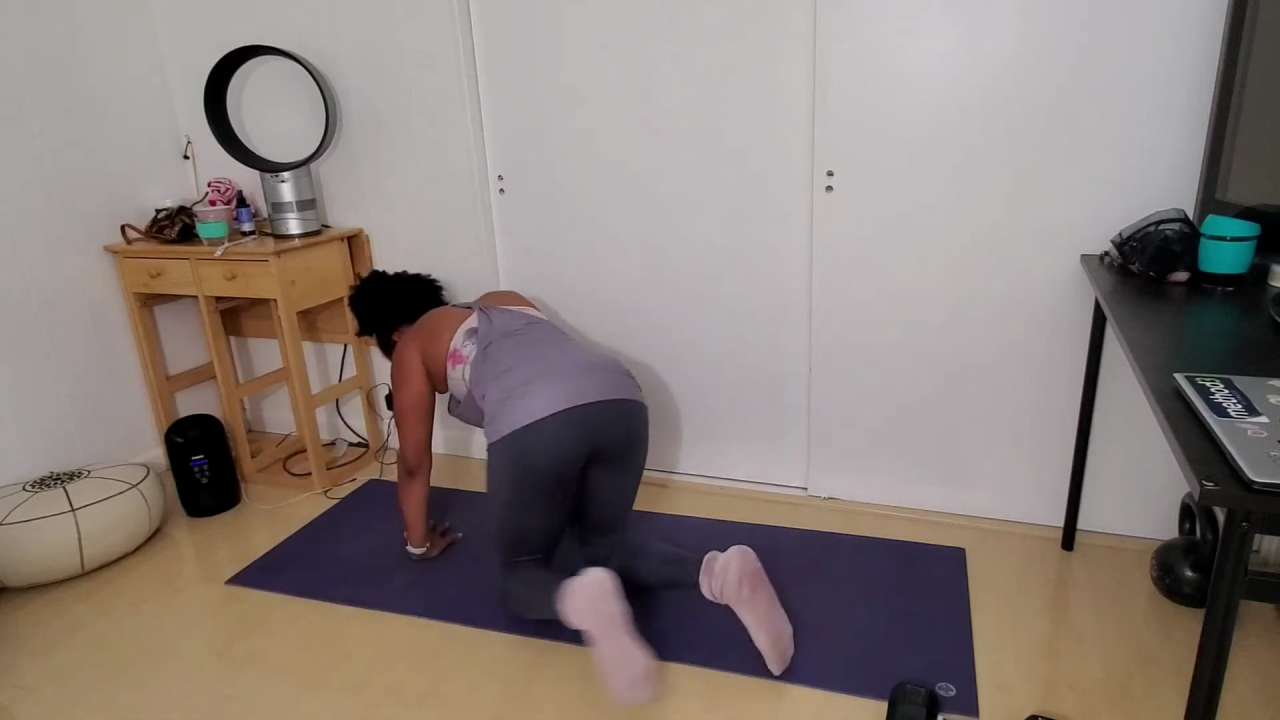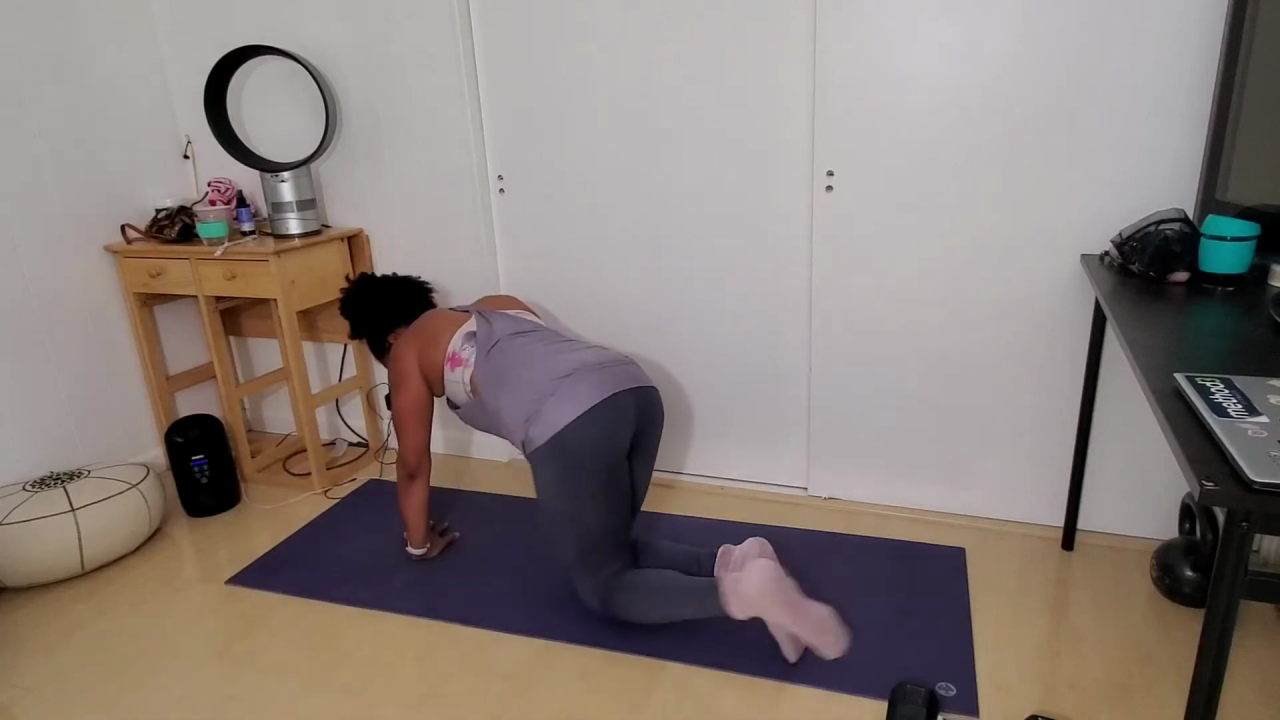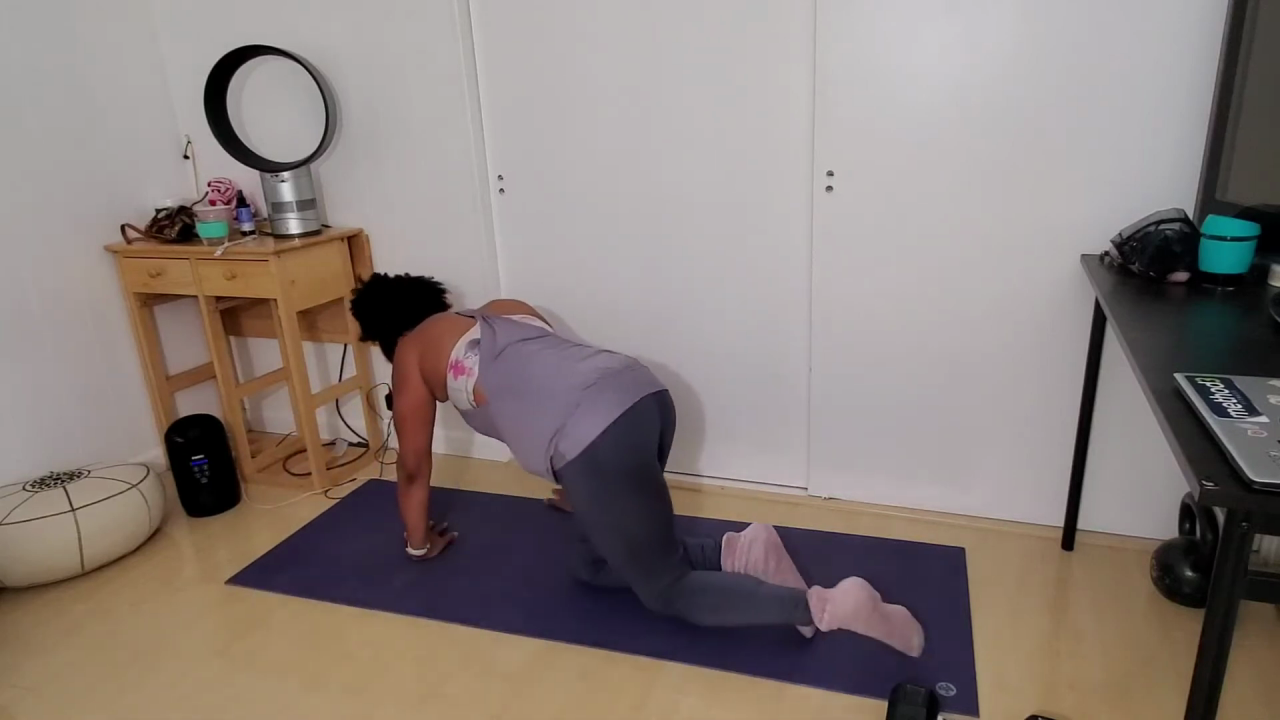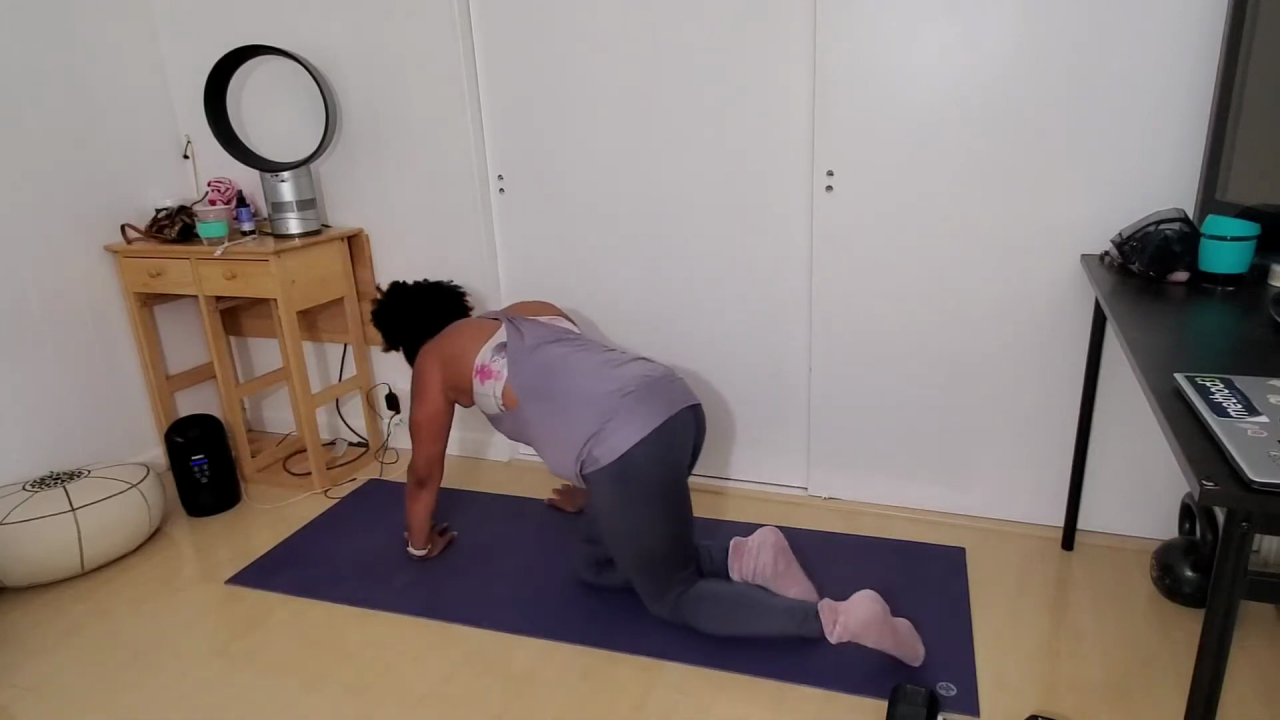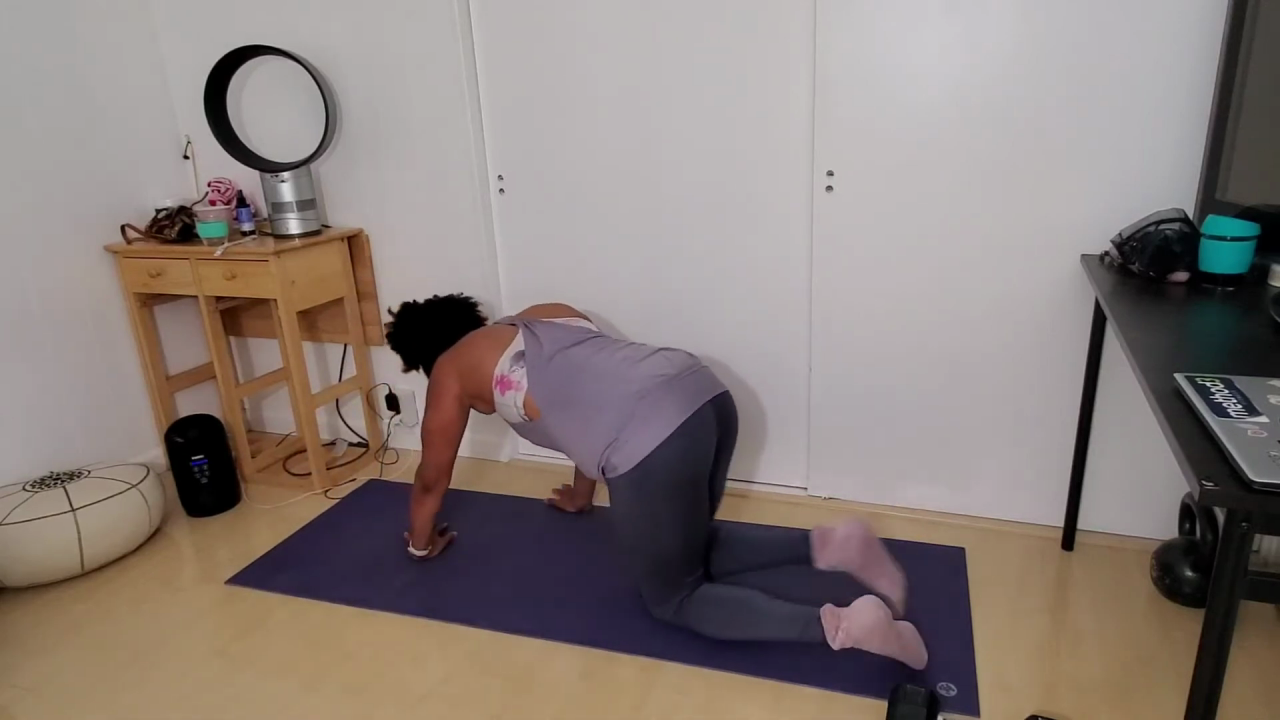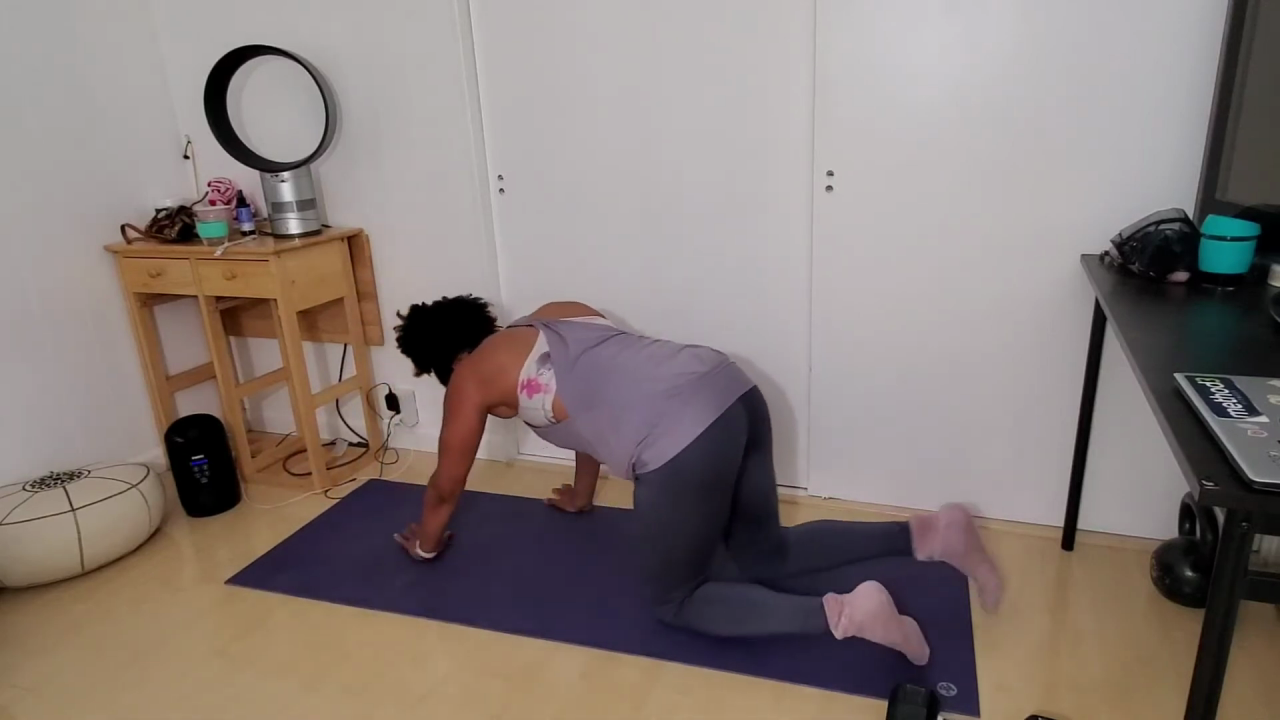
dt=0.2s
person 1, frame 1
left shoulder: (412, 347)
right shoulder: (505, 302)
left elbow: (414, 463)
left wrist: (420, 540)
right wrist: (580, 495)
left hip: (535, 426)
right hip: (618, 398)
left knee: (521, 576)
right knee: (603, 544)
left ankle: (582, 598)
right ankle: (720, 571)
person 1, frame 2
left shoulder: (409, 348)
right shoulder: (500, 303)
left elbow: (414, 466)
left wrist: (420, 540)
right wrist: (563, 498)
left hip: (571, 419)
right hip: (631, 389)
left knee: (605, 590)
right knee: (599, 550)
left ankle: (747, 590)
right ankle: (733, 562)
person 1, frame 3
left shoulder: (412, 352)
right shoulder: (506, 308)
left elbow: (413, 469)
left wrist: (419, 541)
right wrist: (579, 494)
left hip: (598, 436)
right hip: (643, 394)
left knee: (667, 590)
right knee: (597, 565)
left ankle: (828, 605)
right ankle: (738, 551)
person 1, frame 4
left shoulder: (434, 359)
right shoulder: (530, 310)
left elbow: (424, 473)
left wrist: (420, 541)
right wrist: (579, 492)
left hip: (629, 445)
right hip: (675, 402)
left knee: (671, 597)
right knee: (600, 567)
left ankle: (838, 617)
right ankle: (747, 553)
person 1, frame 5
left shoulder: (453, 370)
right shoulder: (547, 313)
left elbow: (431, 479)
left wrist: (421, 542)
right wrist: (580, 494)
left hip: (654, 441)
right hip: (702, 393)
left knee: (675, 598)
right knee: (689, 551)
left ankle: (839, 625)
right ankle: (828, 544)
person 1, frame 6
left shoulder: (472, 377)
right shoulder: (557, 316)
left elbow: (447, 486)
left wrist: (427, 544)
right wrist: (581, 495)
left hip: (683, 442)
right hip: (732, 393)
left knee: (676, 600)
right knee: (767, 556)
left ankle: (841, 612)
right ankle: (932, 531)
